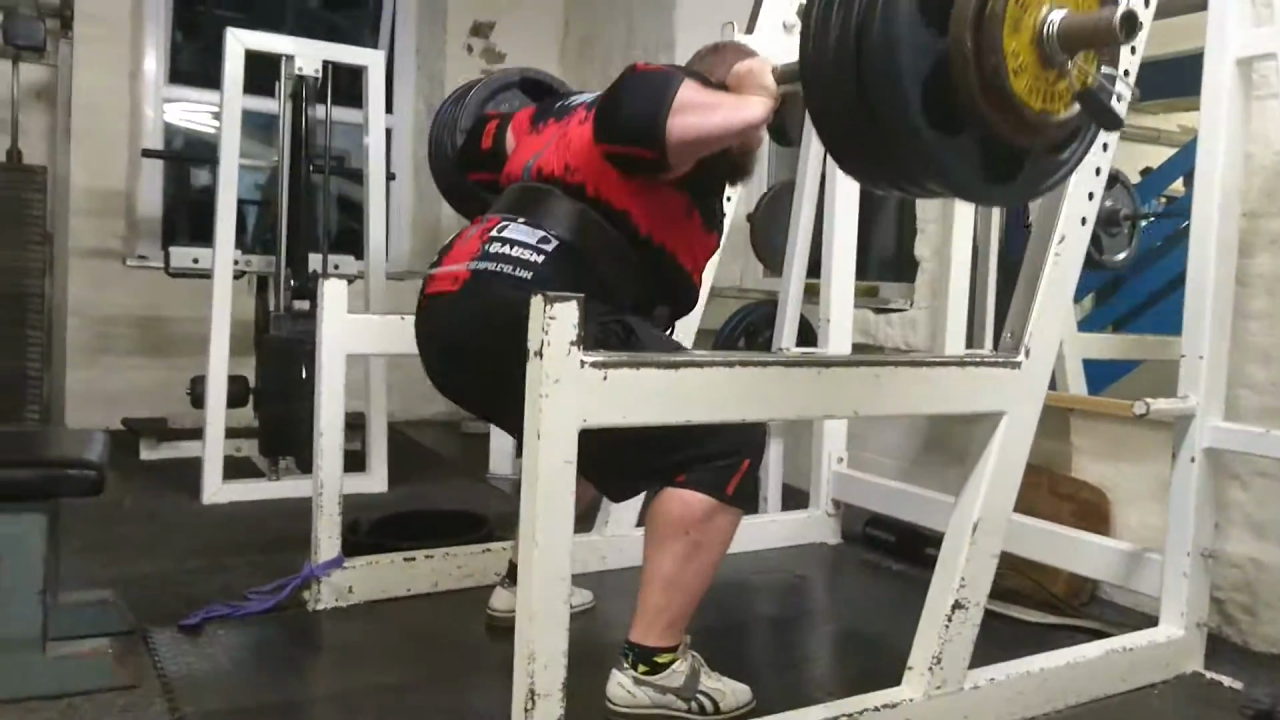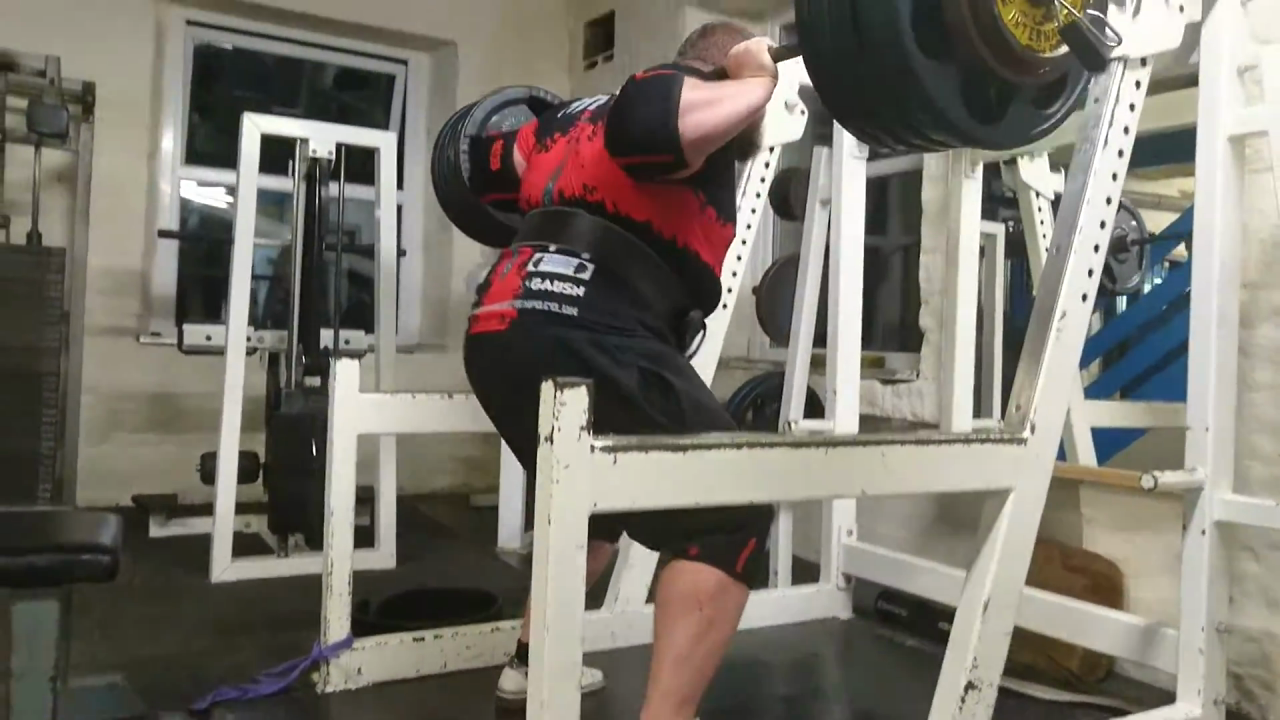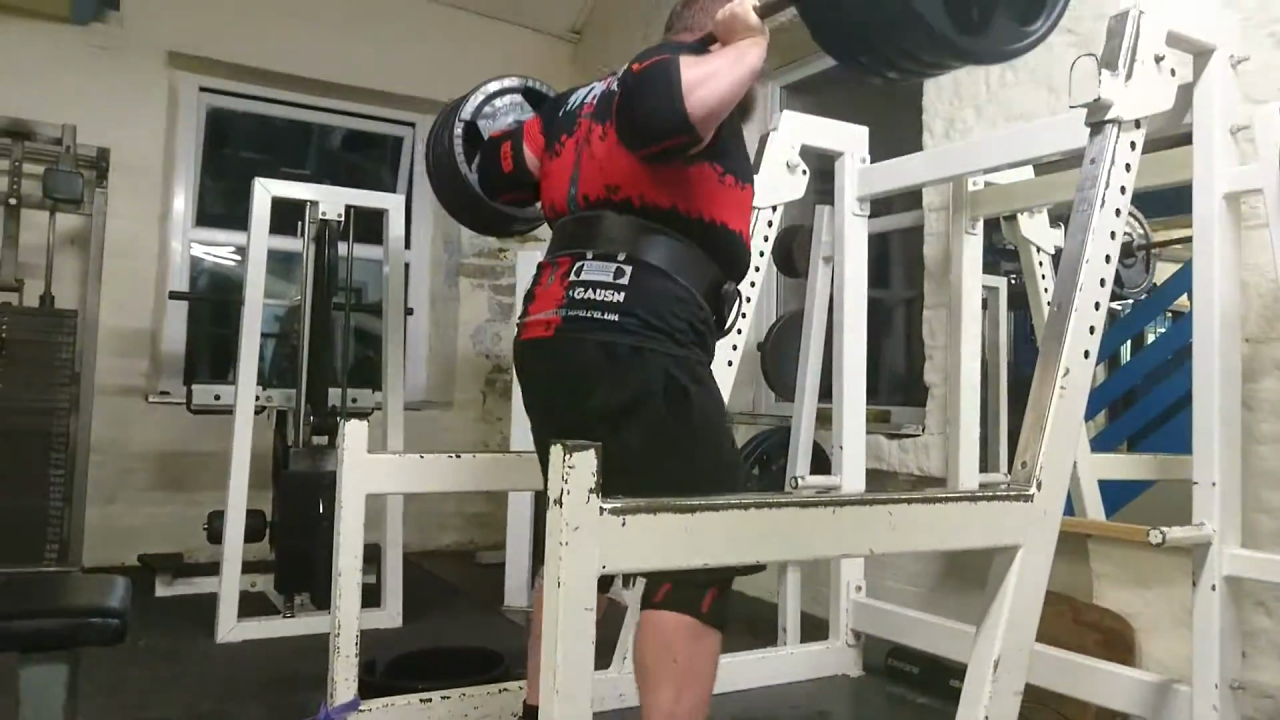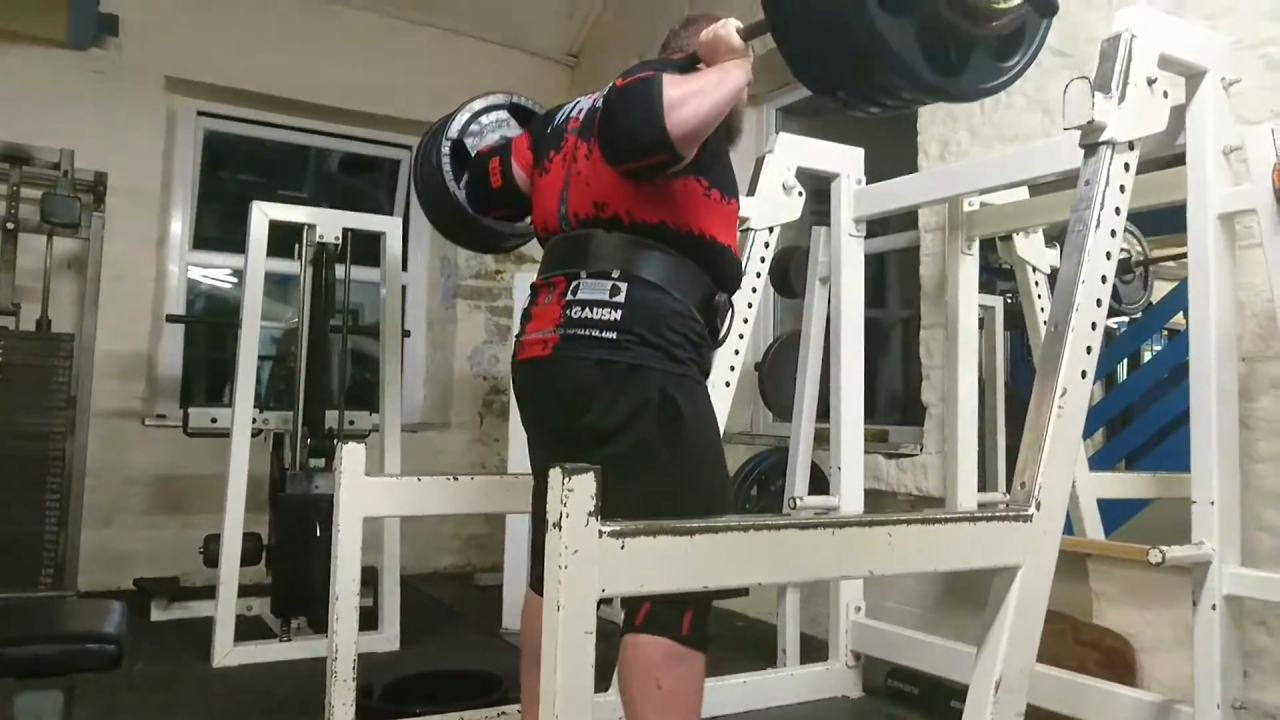
dt=0.4s
person 1, frame 1
left shoulder: (578, 107)
right shoulder: (700, 115)
left elbow: (480, 148)
right elbow: (639, 110)
right wrist: (754, 102)
left hip: (456, 309)
right hip: (523, 312)
left knee: (592, 425)
right knee: (723, 440)
left ankle: (525, 583)
person 1, frame 2
left shoulder: (590, 109)
right shoulder: (697, 95)
left elbow: (489, 169)
right elbow: (652, 120)
right wrist: (756, 82)
left hip: (505, 333)
right hip: (575, 339)
right knee: (730, 511)
left ankle: (534, 662)
person 1, frame 3
left shoulder: (589, 98)
right shoulder: (680, 69)
left elbow: (496, 169)
right elbow: (665, 108)
left hip: (556, 336)
right hip: (631, 342)
right knee: (696, 558)
person 1, frame 4
left shoulder: (576, 114)
right shoulder: (671, 82)
left elbow: (484, 184)
right elbow: (645, 124)
right wrist: (733, 64)
left hip: (556, 355)
right hip: (631, 360)
